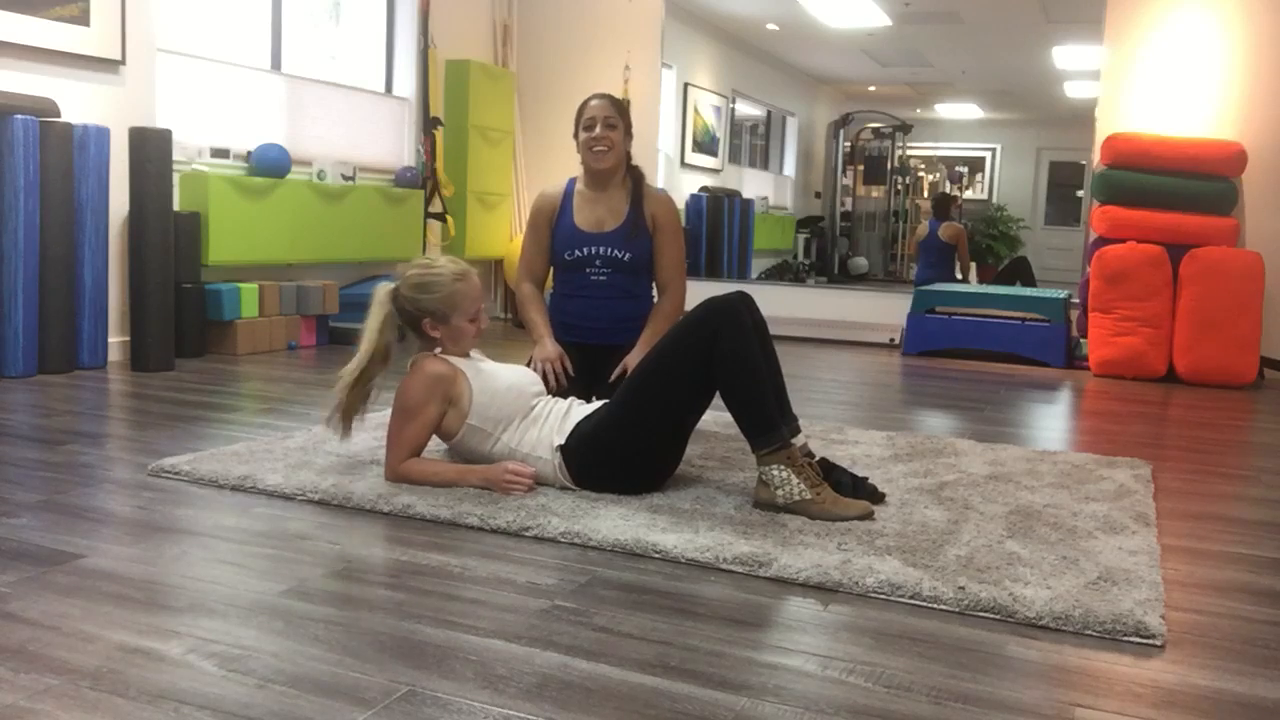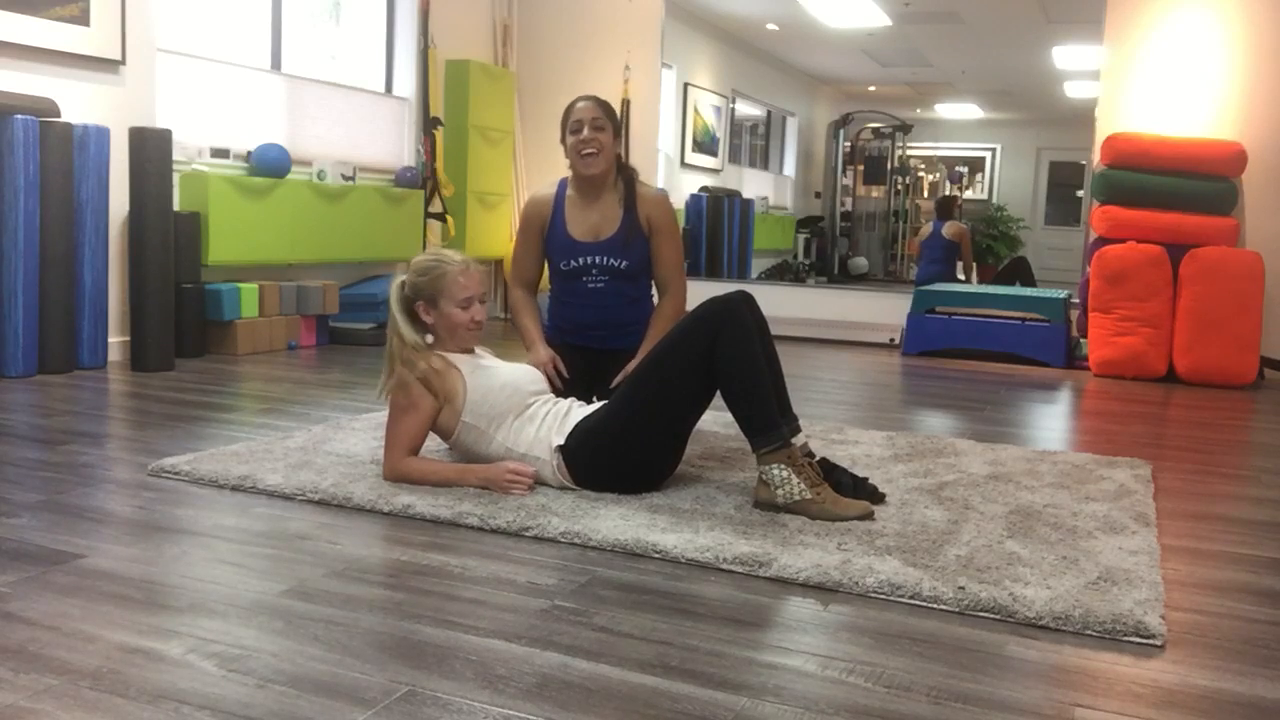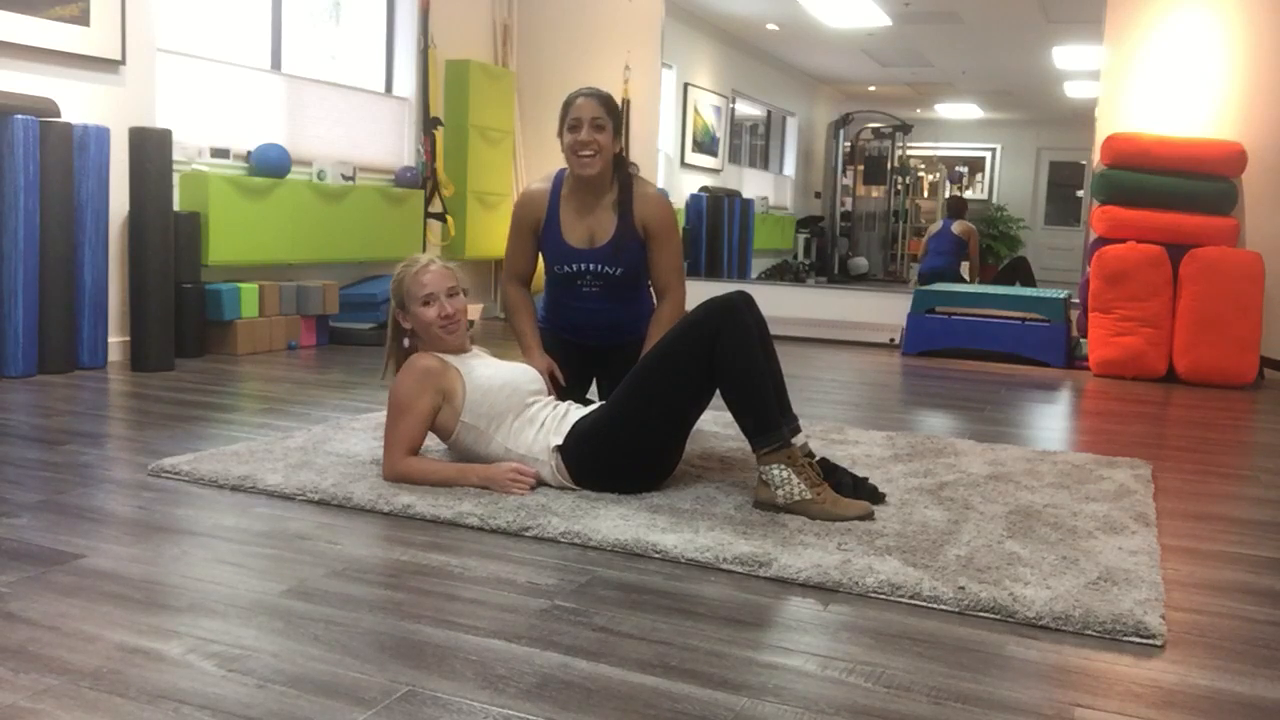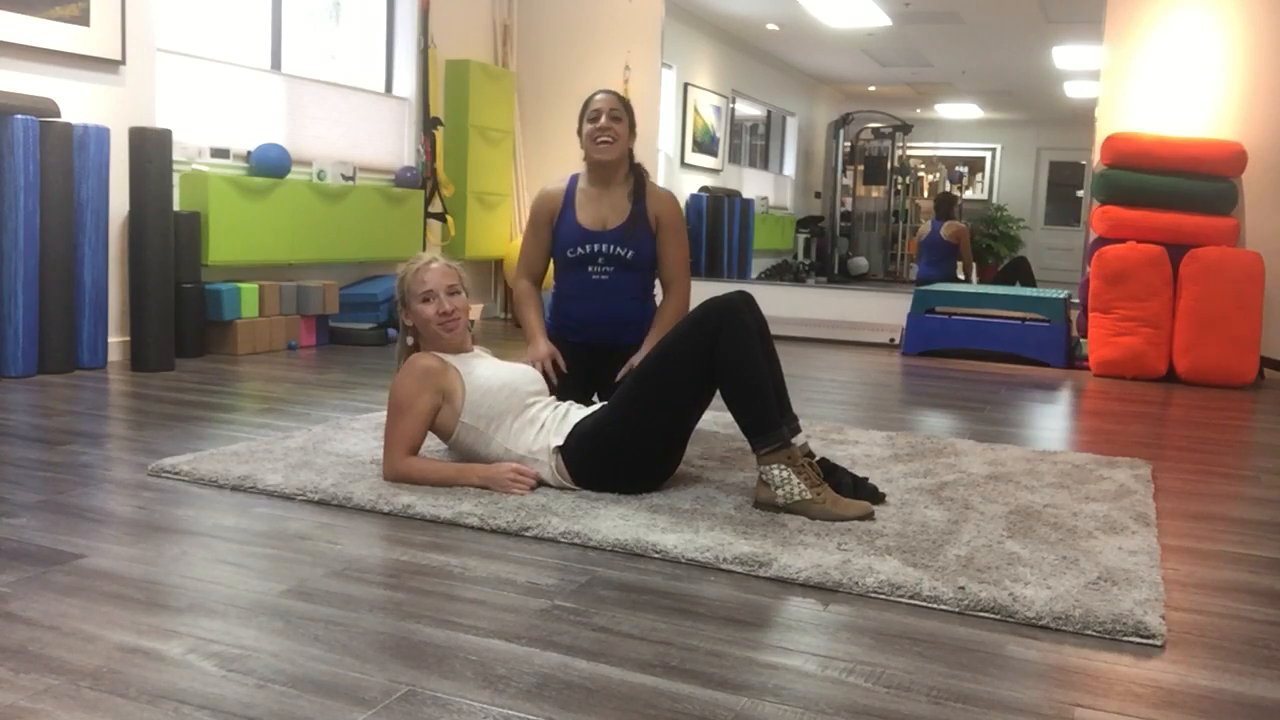
dt=0.5s
person 1, frame 1
left shoulder: (465, 359)
right shoulder: (432, 376)
right elbow: (398, 466)
right wrist: (483, 474)
left hip: (603, 436)
right hip: (596, 457)
left knee: (735, 309)
right knee: (720, 320)
left ankle: (792, 459)
right ankle: (783, 477)
person 1, frame 2
left shoulder: (474, 357)
right shoulder: (426, 373)
right elbow: (396, 466)
right wrist: (484, 474)
left hip: (599, 436)
right hip: (592, 457)
left knee: (736, 307)
right knee: (723, 319)
left ankle: (791, 459)
right ankle: (782, 477)
person 1, frame 3
left shoulder: (477, 357)
right shoulder: (424, 372)
right elbow: (396, 465)
right wrist: (484, 473)
left hip: (596, 439)
right hip: (589, 457)
left knee: (734, 309)
right knee: (722, 319)
left ankle: (794, 458)
right ankle: (783, 477)
person 1, frame 4
left shoulder: (477, 358)
right shoulder: (424, 371)
right elbow: (396, 465)
right wrist: (483, 473)
left hip: (597, 438)
right hip: (590, 458)
left knee: (736, 308)
right knee: (723, 317)
left ankle: (792, 459)
right ankle: (782, 476)
person 2, frame 1
left shoulder: (656, 205)
right shoulder: (551, 202)
left elbow: (672, 292)
right elbow: (528, 283)
left wrist: (643, 350)
right wrist: (544, 340)
left hip: (628, 352)
right hip: (564, 348)
person 2, frame 2
left shoulder: (651, 205)
right shoulder: (542, 206)
left elbow: (673, 293)
right elbow: (521, 287)
left wrist: (645, 359)
right wrist: (537, 346)
left hip: (629, 352)
right hip: (563, 349)
person 2, frame 3
left shoulder: (650, 204)
right shoulder: (536, 201)
left elbow: (670, 295)
right elbow: (515, 283)
right wrist: (533, 352)
left hip: (631, 342)
right hip: (560, 339)
person 2, frame 4
left shoulder: (660, 203)
right shoulder: (552, 200)
left elbow: (677, 289)
right elbow: (526, 280)
left wrist: (649, 352)
right wrist: (538, 340)
left hip: (631, 348)
right hip: (565, 345)
